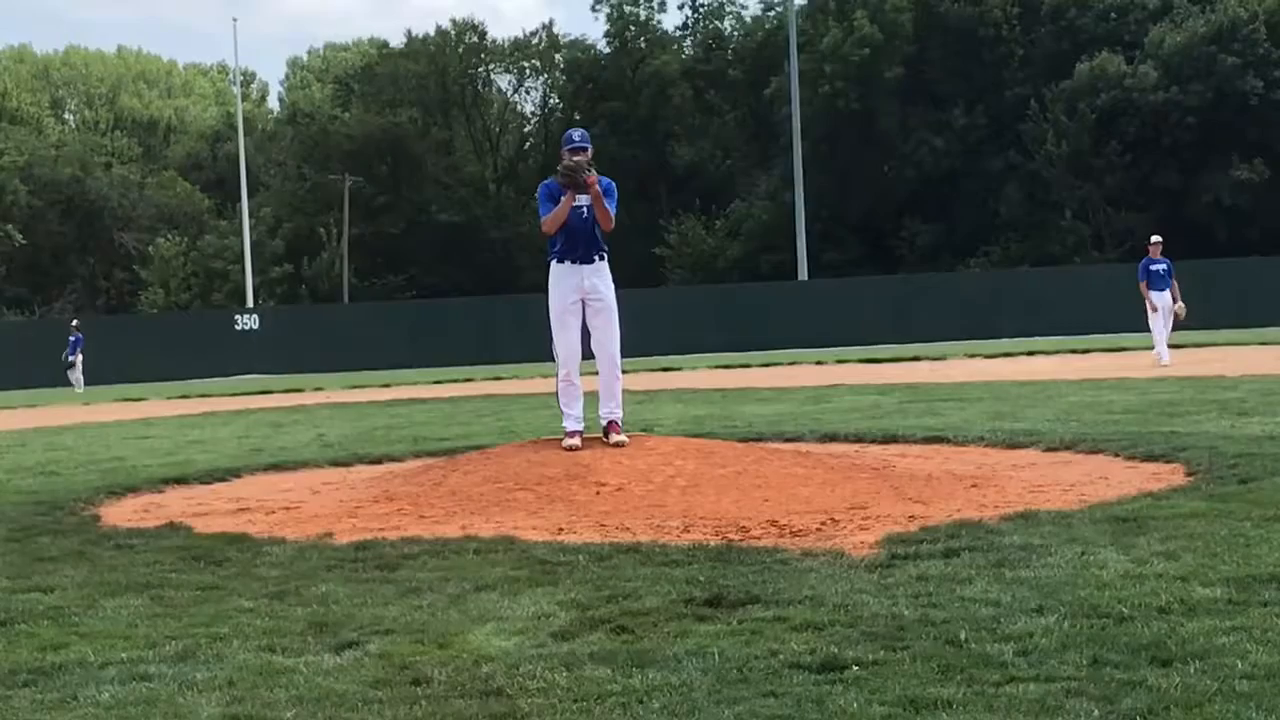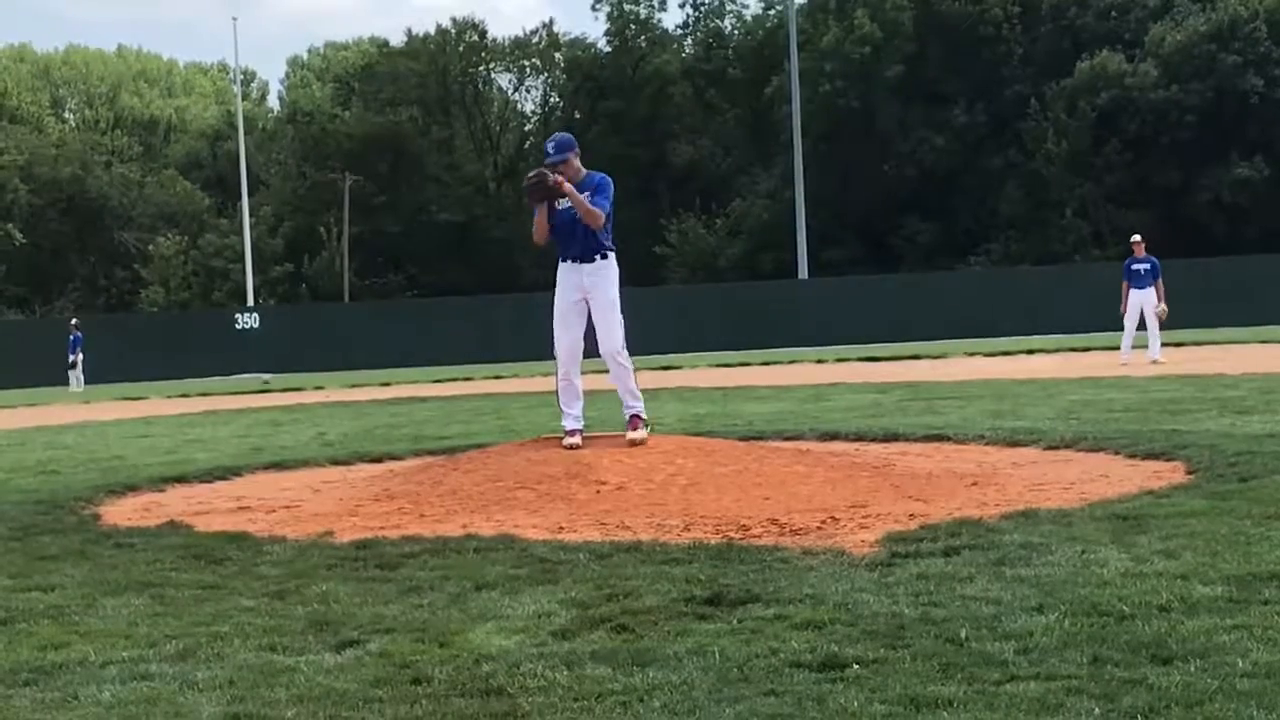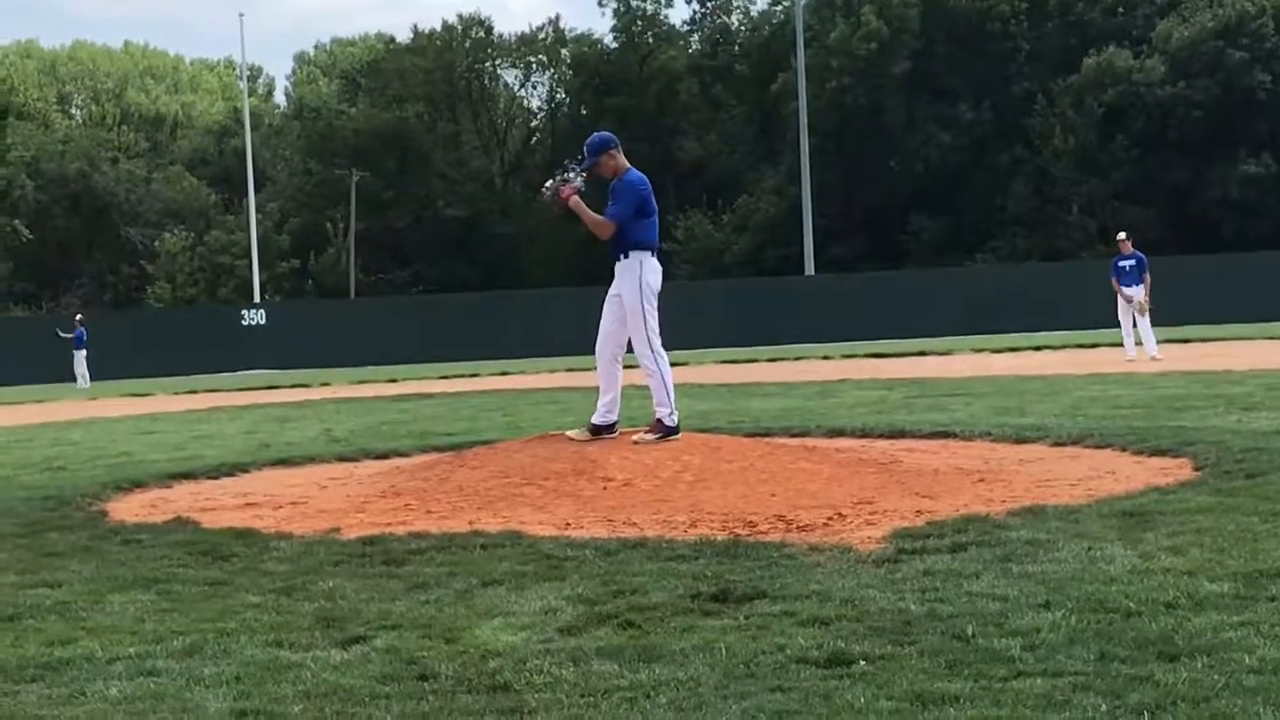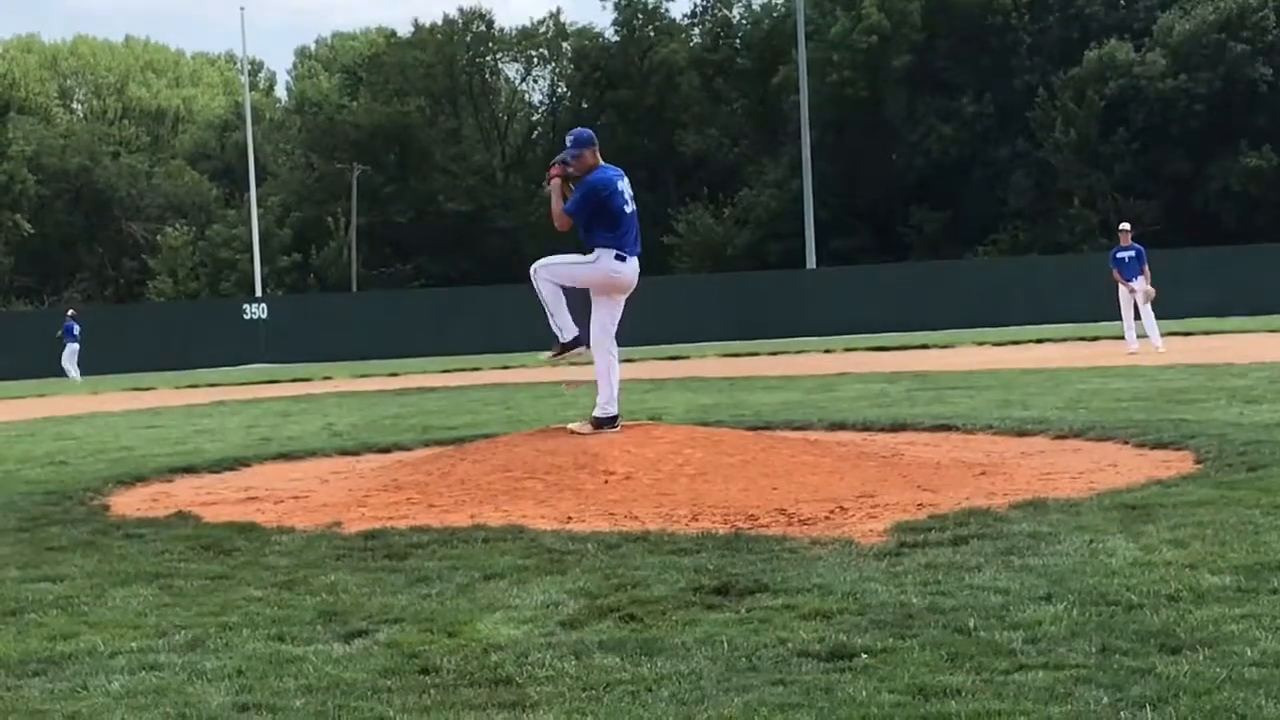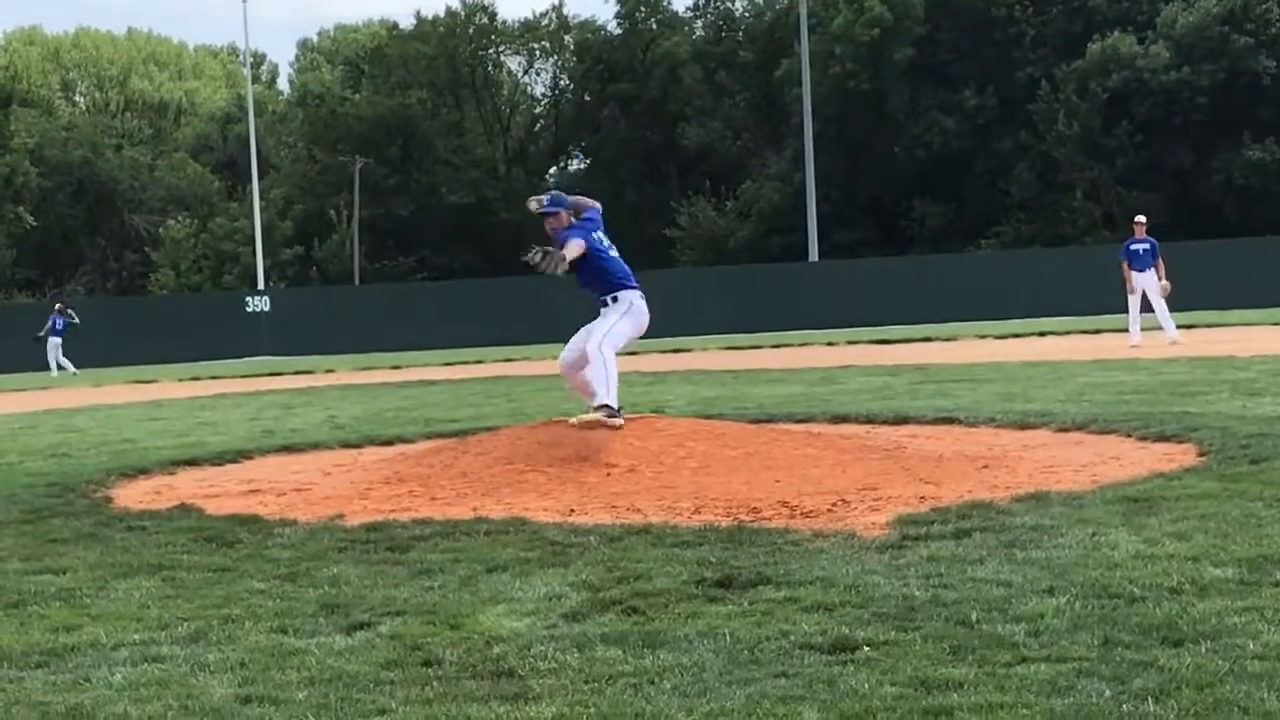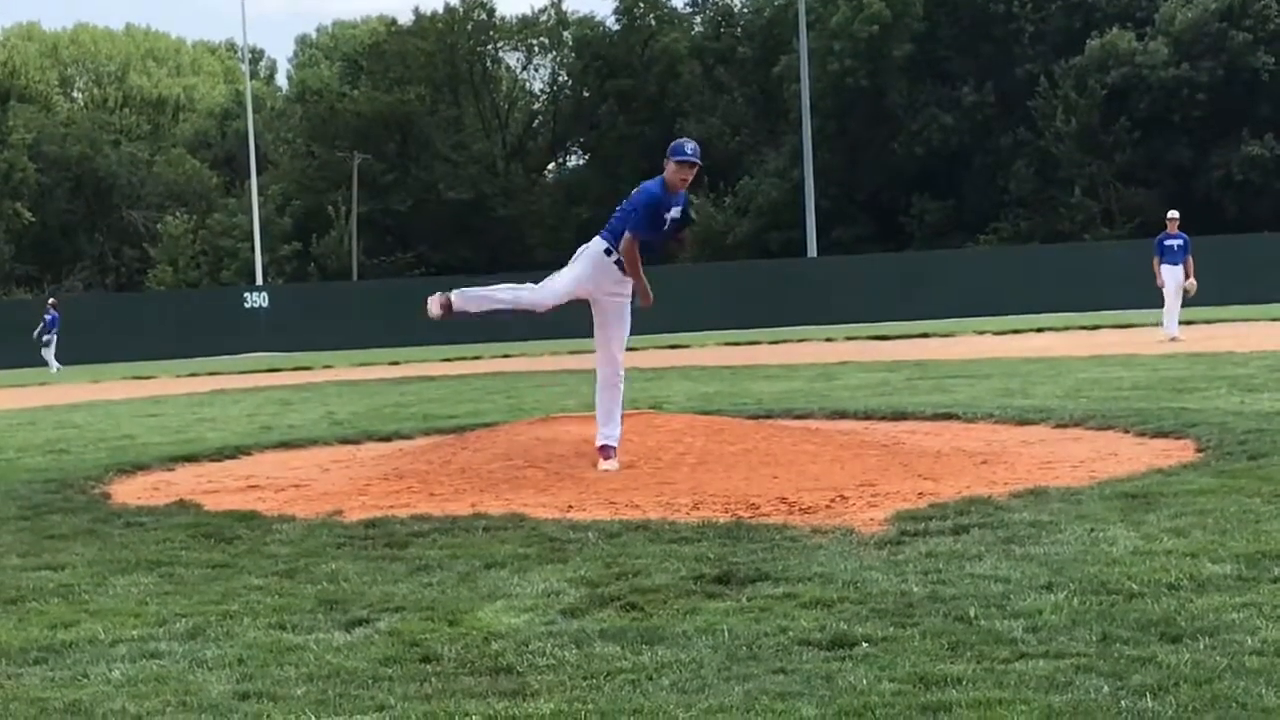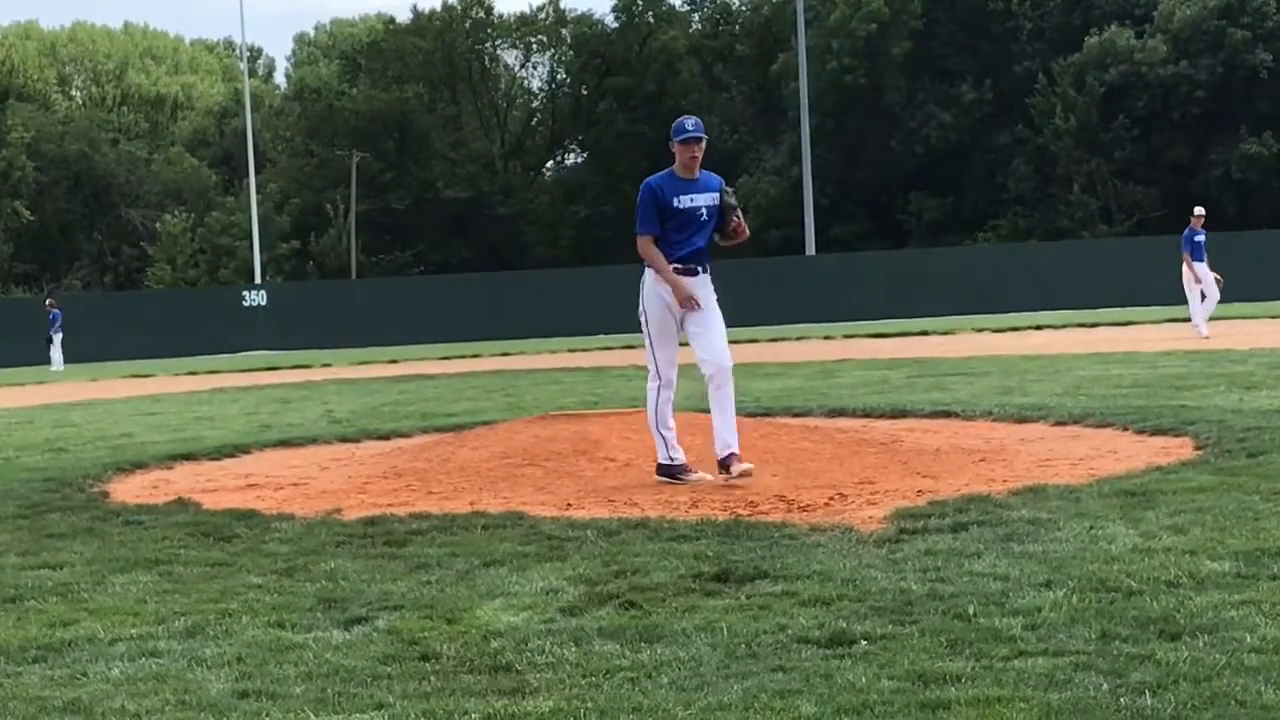
dt=0.7s
person 1, frame 1
left shoulder: (606, 185)
right shoulder: (550, 187)
left elbow: (608, 224)
right elbow: (548, 227)
left wrist: (595, 193)
right wrist: (571, 194)
left hip: (598, 270)
right hip: (563, 273)
left knee: (609, 351)
right knee: (566, 354)
left ankle: (611, 421)
right ankle: (572, 425)
person 1, frame 2
left shoulder: (600, 182)
left elbow: (596, 220)
right elbow: (540, 238)
left wrist: (570, 192)
right wrist: (541, 203)
left hip: (601, 269)
right hip: (568, 272)
left knee: (612, 346)
right knee: (565, 353)
left ankle: (636, 413)
right ankle: (572, 424)
person 1, frame 3
left shoulder: (633, 182)
right shoulder: (619, 184)
left elbow: (606, 230)
right elbow: (605, 229)
left wrist: (574, 202)
right wrist: (575, 203)
left hip: (639, 268)
right hip: (624, 270)
left knee: (647, 346)
right knee: (607, 349)
left ankle: (667, 420)
right ankle: (605, 420)
person 1, frame 4
left shoulder: (594, 181)
right shoulder: (616, 174)
left elbow: (562, 223)
left wrist: (555, 183)
right wrist: (567, 184)
left hip: (606, 263)
right hip: (626, 267)
left knee: (541, 270)
right knee: (603, 340)
left ankle: (569, 337)
right ankle: (607, 415)
person 1, frame 5
left shoulder: (575, 232)
right shoulder: (589, 222)
left elbow: (576, 246)
right elbow: (593, 204)
left wrist: (564, 258)
right wrist: (543, 202)
left hip: (627, 306)
right hip: (612, 310)
left knee: (598, 346)
right knee: (568, 364)
left ankle: (608, 409)
right ankle: (603, 405)
person 1, frame 6
left shoulder: (679, 198)
right shoulder: (652, 192)
right elbow: (628, 246)
left wrist: (678, 231)
right wrist: (642, 287)
left hip: (620, 279)
right hip: (597, 263)
left knee: (612, 364)
right knee: (541, 296)
left ankle: (607, 443)
right ankle: (453, 299)
person 1, frame 7
left shoulder: (716, 184)
right shoulder: (655, 187)
left elbow: (720, 237)
right elbow: (644, 244)
left wrist: (739, 233)
right wrist: (676, 284)
left hip: (701, 284)
right hip: (661, 287)
left knee: (720, 364)
right knee: (663, 377)
left ankle: (728, 454)
right ankle: (669, 460)
